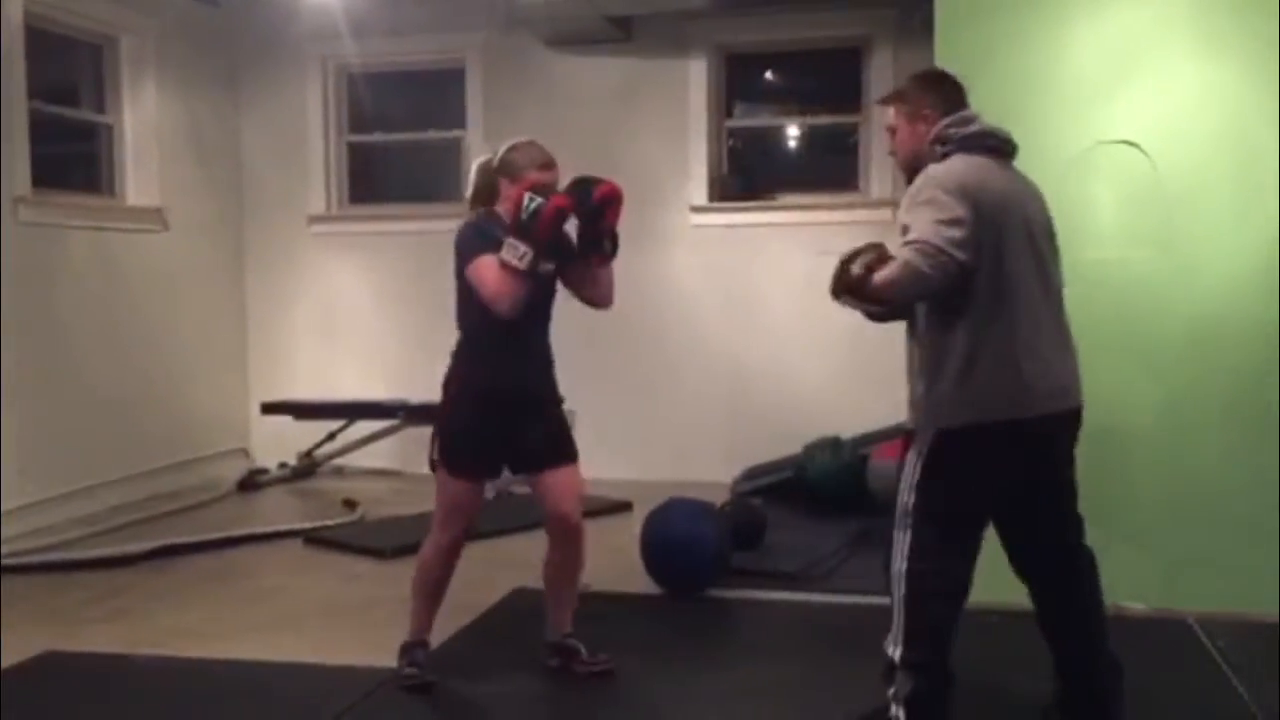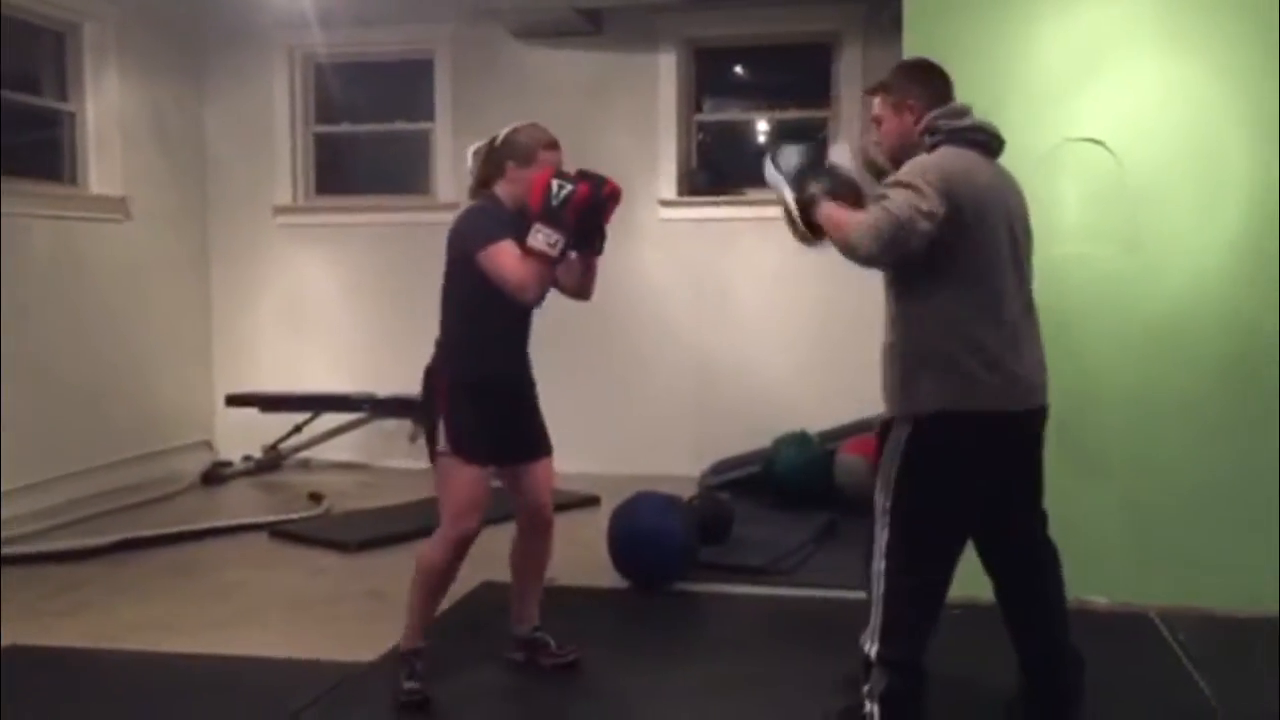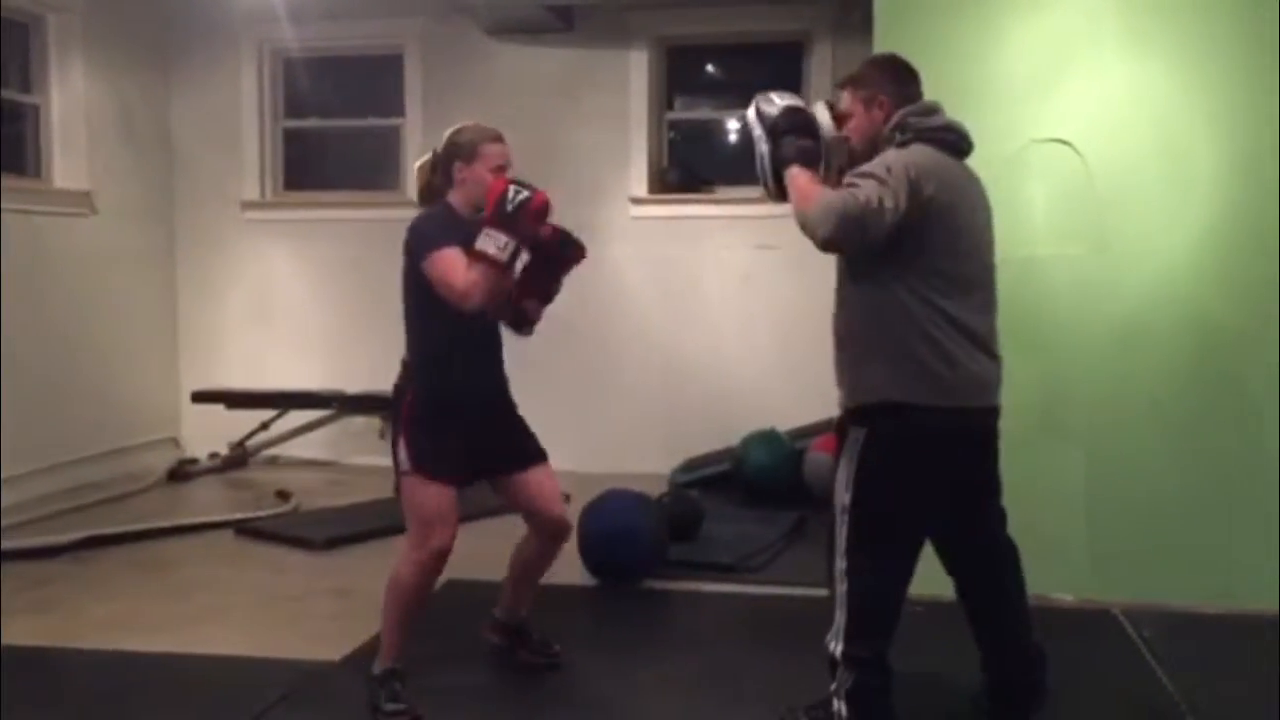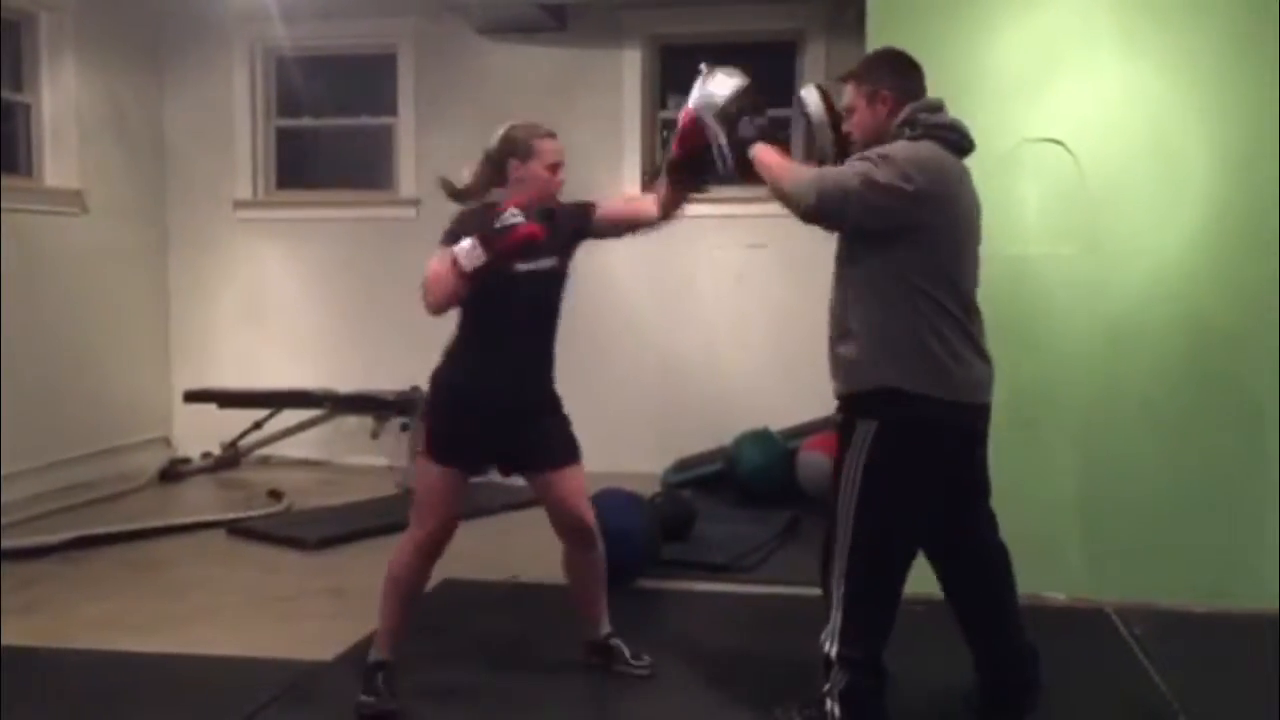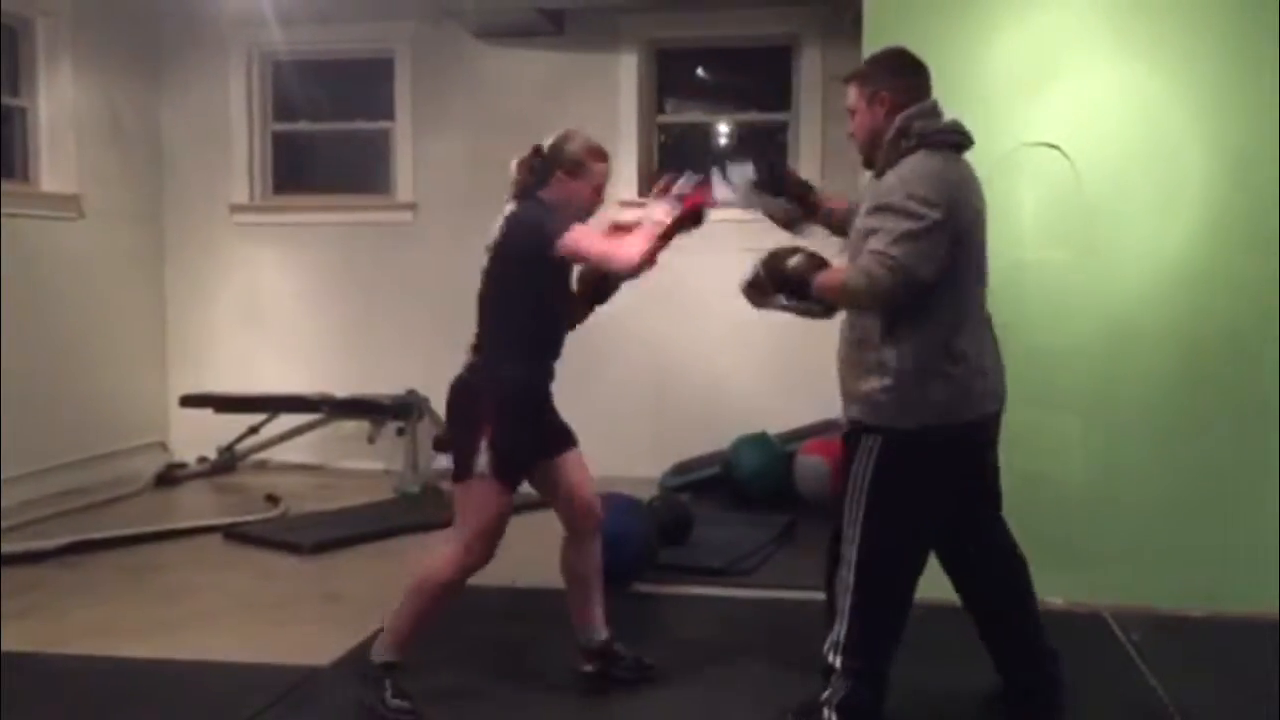
dt=0.3s
person 1, frame 1
left shoulder: (944, 181)
right shoulder: (1017, 183)
left elbow: (924, 271)
left wrist: (868, 282)
right wrist: (894, 286)
left hip: (970, 413)
right hip: (1048, 404)
left knee: (928, 566)
right knee: (1057, 556)
person 1, frame 2
left shoulder: (932, 171)
right shoulder: (994, 174)
left elbow: (878, 239)
left wrist: (819, 201)
right wrist: (852, 200)
left hip: (945, 406)
right hip: (1016, 399)
left knee: (906, 559)
right knee: (1022, 549)
person 1, frame 3
left shoulder: (902, 167)
right shoulder: (955, 173)
left elbow: (831, 222)
left wrist: (795, 161)
right wrist: (817, 165)
left hip: (901, 405)
right hip: (969, 399)
left knee: (867, 557)
right knee: (982, 547)
person 1, frame 4
left shoulder: (909, 164)
right shoulder: (941, 168)
left elbow: (813, 195)
right elbow: (854, 200)
left wrist: (755, 142)
left hip: (901, 399)
right hip: (957, 396)
left knee: (864, 554)
right knee: (970, 546)
person 1, frame 5
left shoulder: (913, 181)
right shoulder: (948, 171)
left elbow: (879, 282)
right elbow: (864, 224)
left wrist: (802, 279)
right wrist: (801, 194)
left hip: (909, 417)
right hip: (966, 407)
left knee: (866, 569)
right knee: (984, 554)
person 2, frame 1
left shoulder: (548, 235)
right shoulder: (476, 235)
left elbow: (600, 296)
right elbow: (504, 300)
left wrist: (598, 233)
right wrist: (525, 235)
left hip: (536, 397)
right hip: (476, 399)
left knee: (568, 522)
right knee: (448, 533)
left ankle: (560, 638)
right ankle: (416, 644)
person 2, frame 2
left shoulder: (529, 220)
right shoulder: (478, 222)
left elbow: (579, 288)
right elbow: (527, 288)
left wrist: (590, 228)
right wrist: (554, 225)
left hip: (512, 386)
right hip: (461, 389)
left knee: (538, 514)
right knee: (461, 525)
left ankle: (526, 634)
right ankle: (411, 650)
person 2, frame 3
left shoulder: (491, 223)
right shoulder: (431, 228)
right elbow: (470, 296)
right wrist: (498, 233)
left hip: (491, 403)
right hip: (432, 406)
left knee: (554, 520)
right knee: (432, 544)
left ankle: (508, 621)
right ankle: (386, 671)
person 2, frame 4
left shoulder: (562, 222)
right shoulder: (474, 221)
left elbow: (651, 210)
right elbow: (435, 297)
left wrist: (680, 172)
right wrist: (486, 246)
left hip: (532, 400)
right hip: (464, 398)
left knee: (580, 524)
right knee: (428, 534)
left ankle: (600, 639)
right ankle: (379, 663)
person 2, frame 5
left shoulder: (541, 227)
right shoulder: (537, 224)
right elbow: (625, 258)
right wrist: (670, 207)
left hip: (528, 399)
right hip: (491, 402)
left knee: (585, 516)
right knee: (471, 546)
left ankle: (597, 650)
right ankle: (387, 661)
